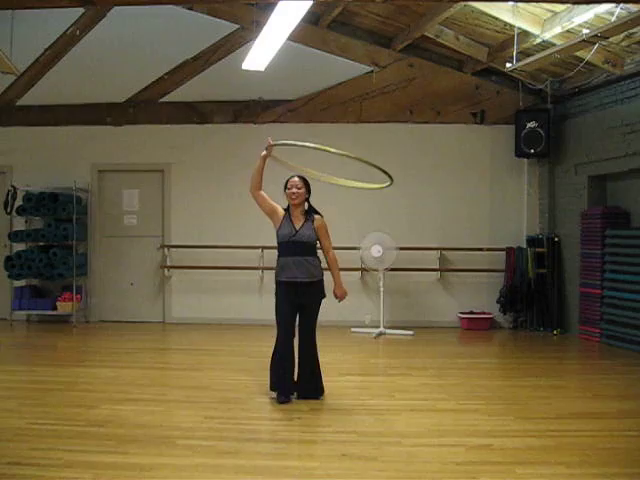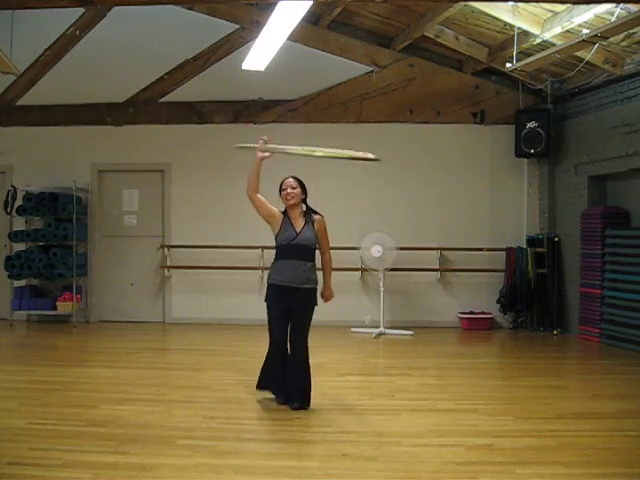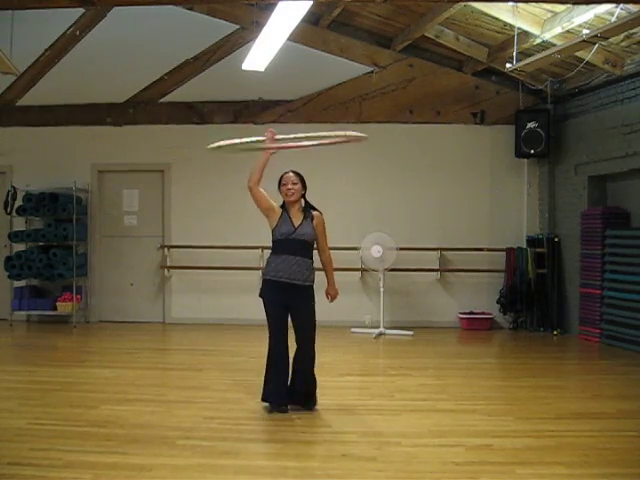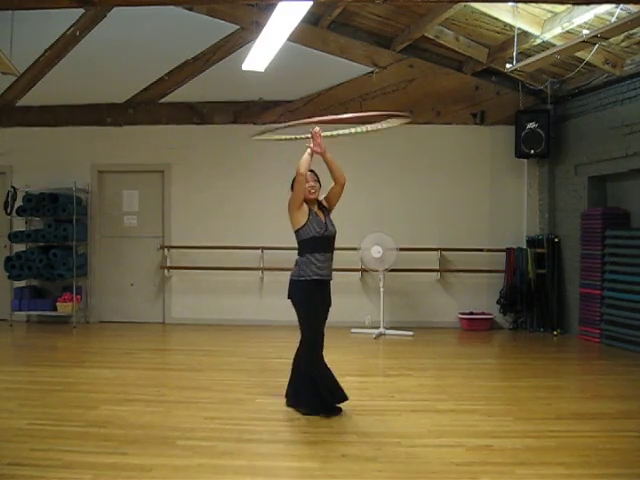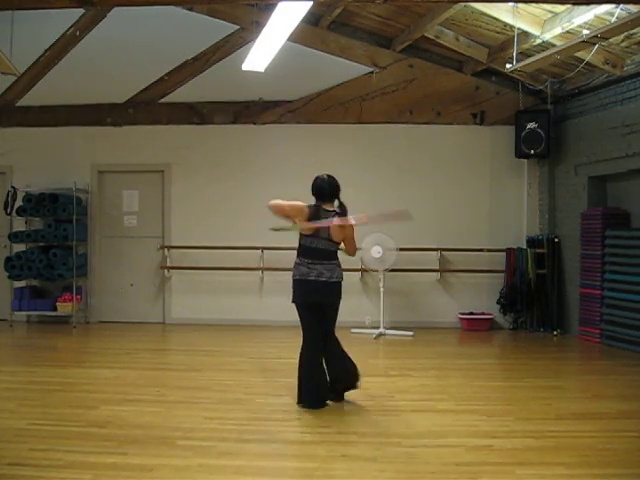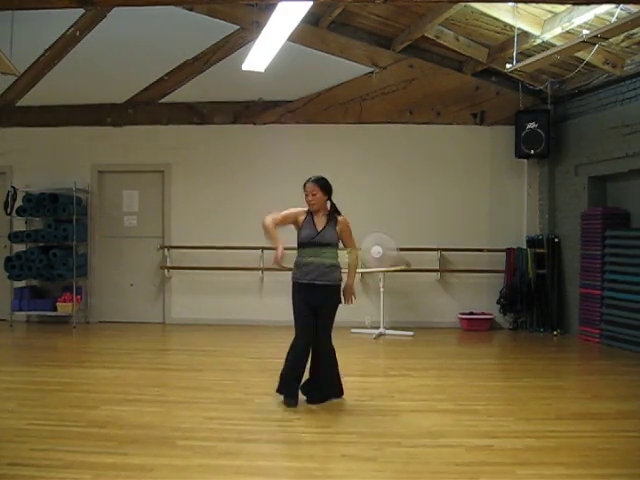
dt=0.7s
person 1, frame 1
left shoulder: (316, 220)
right shoulder: (278, 215)
left elbow: (328, 252)
right elbow: (254, 189)
left wrist: (338, 282)
right wrist: (263, 158)
left hip: (312, 284)
right hip: (285, 285)
left knee: (307, 336)
right knee: (284, 334)
left ankle: (309, 387)
right ankle: (283, 388)
person 1, frame 2
left shoulder: (316, 220)
right shoulder: (277, 219)
left elbow: (326, 253)
right elbow: (252, 193)
left wrist: (327, 284)
right wrist: (259, 160)
left hip: (305, 291)
right hip: (278, 289)
left knee: (299, 343)
right knee: (277, 340)
left ankle: (298, 395)
right ankle: (279, 387)
person 1, frame 3
left shoulder: (315, 217)
right shoulder: (275, 214)
left elbow: (323, 251)
right elbow: (253, 185)
left wrist: (331, 282)
right wrist: (268, 153)
left hip: (303, 288)
right hip: (274, 285)
left knee: (306, 341)
right knee: (278, 340)
left ankle: (300, 395)
right ankle: (277, 397)
person 1, frame 4
left shoulder: (325, 208)
right shoulder: (297, 209)
left elbow: (341, 181)
right elbow: (300, 173)
left wrist: (323, 152)
right wrist: (309, 149)
left hip: (322, 284)
right hip: (304, 284)
left knee: (310, 342)
right knee: (313, 343)
left ankle: (299, 397)
right ankle: (319, 401)
person 1, frame 5
left shoulder: (304, 212)
right shoulder: (343, 222)
left elbow: (273, 205)
right elbow: (352, 250)
left wrist: (296, 216)
left hip: (304, 284)
right hip: (331, 285)
left knee: (311, 339)
right knee: (326, 336)
left ankle: (312, 395)
right ankle: (337, 387)
person 1, frame 6
left shoulder: (340, 221)
right shoulder: (299, 216)
left elbow: (352, 251)
right elbow: (268, 220)
left wrist: (350, 281)
right wrist: (278, 246)
left hip: (328, 288)
right hip: (302, 286)
left knee: (322, 339)
right knee: (303, 338)
left ankle: (321, 389)
right ankle: (290, 388)
